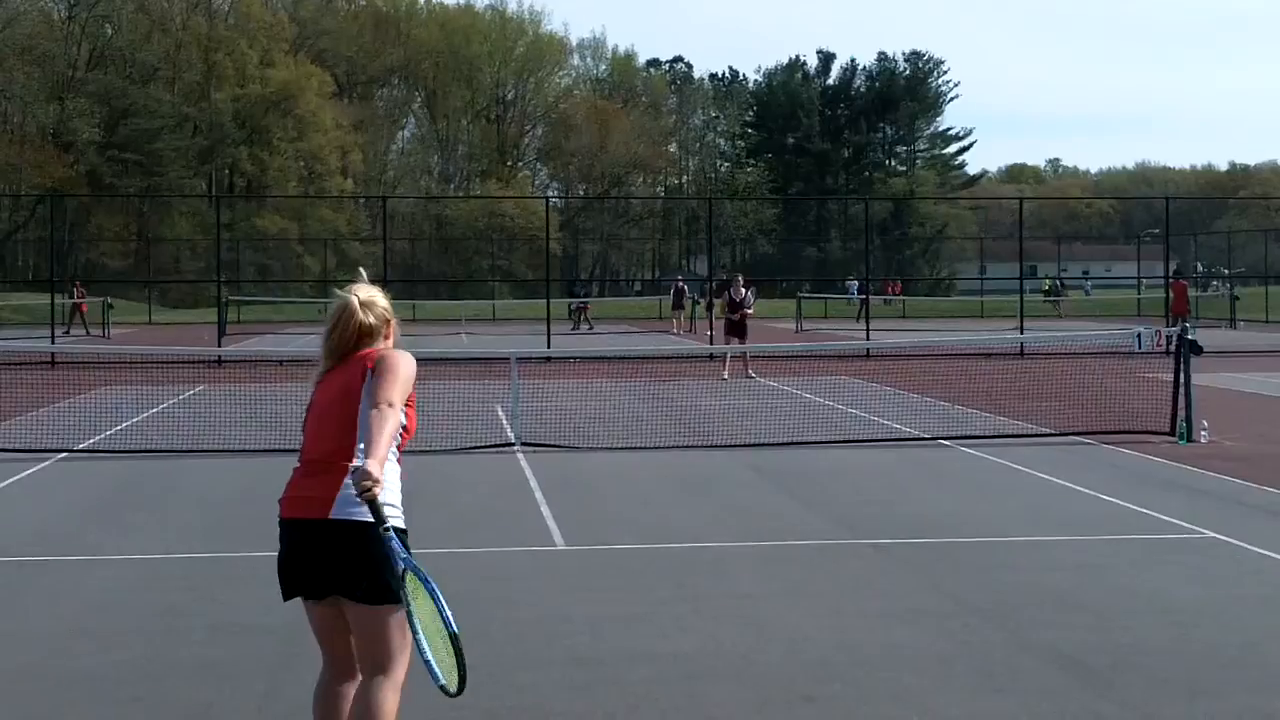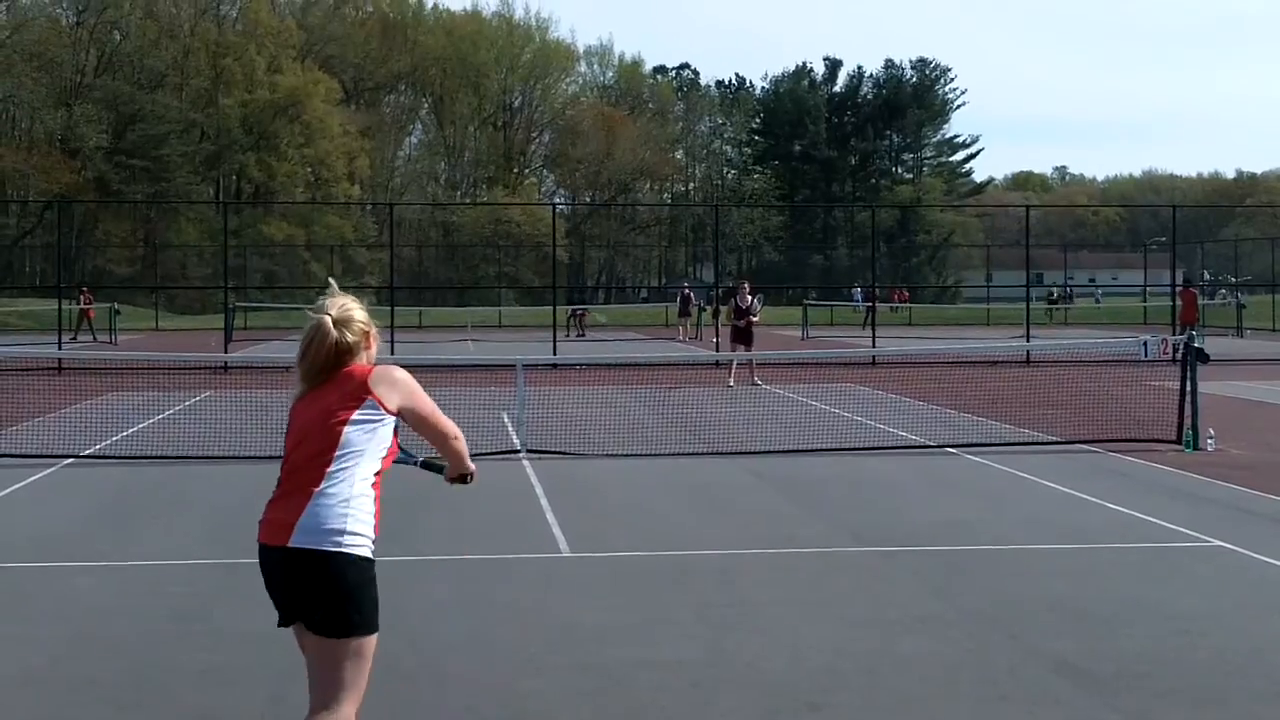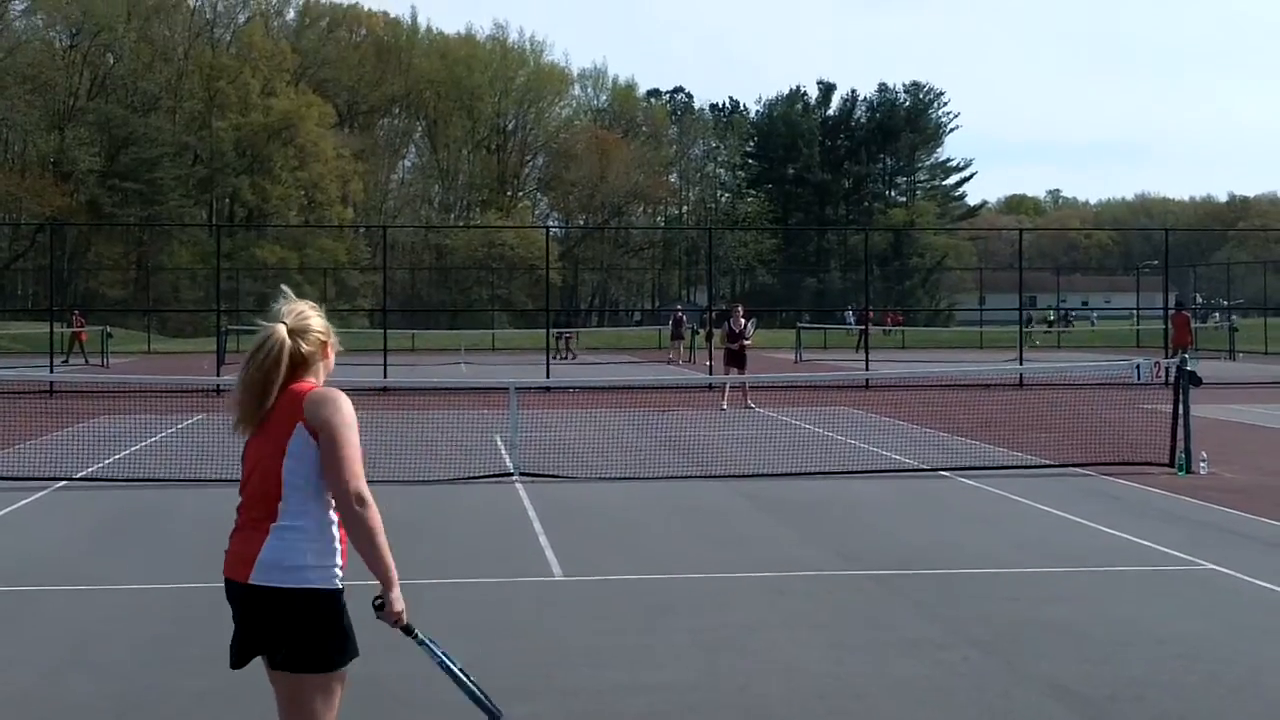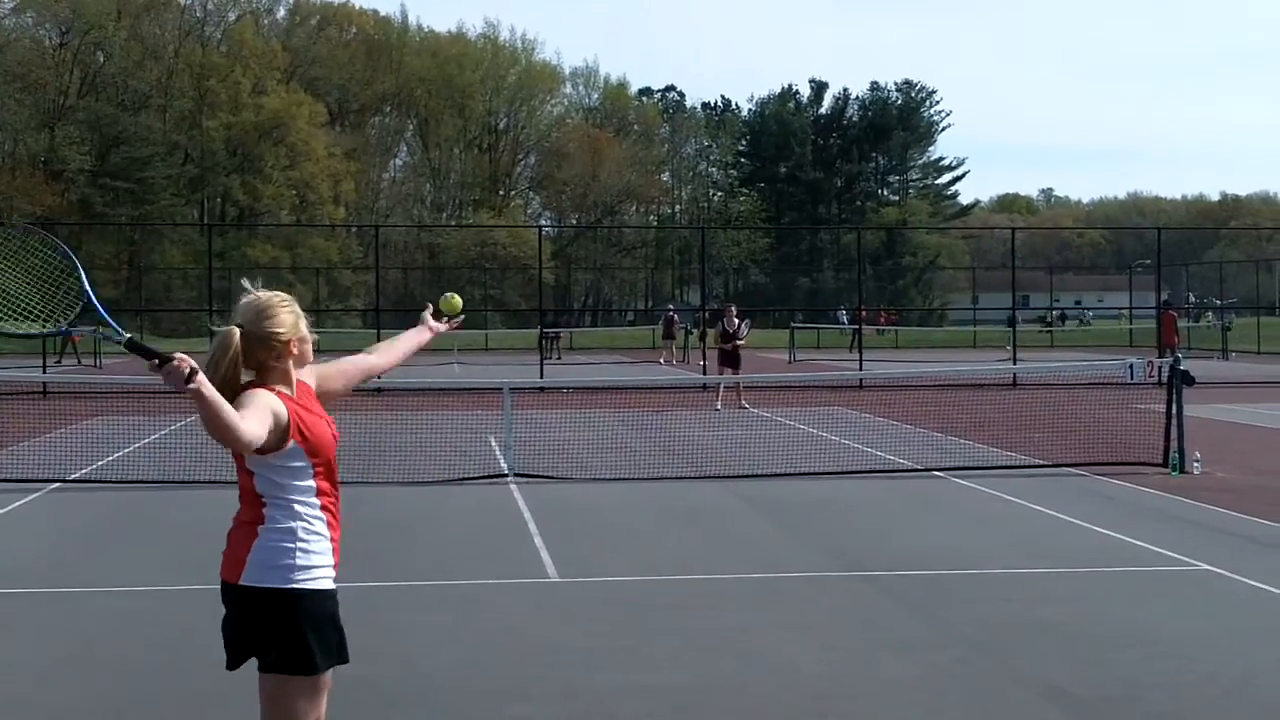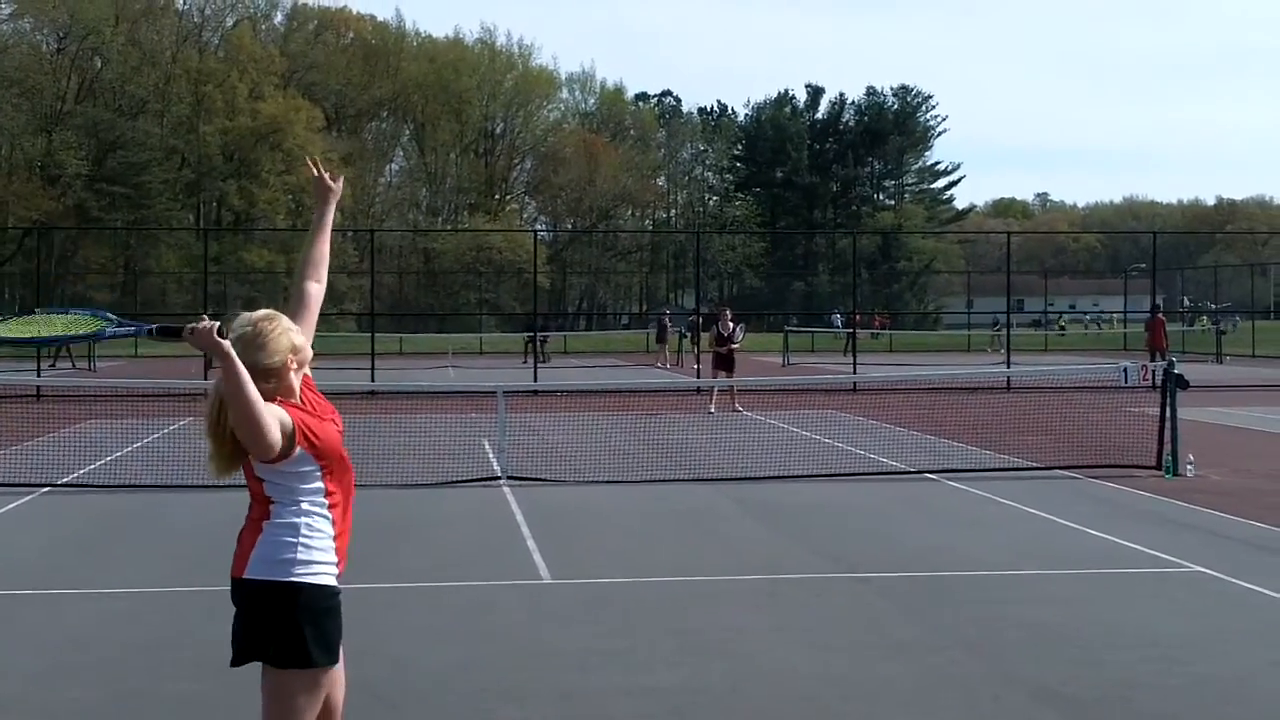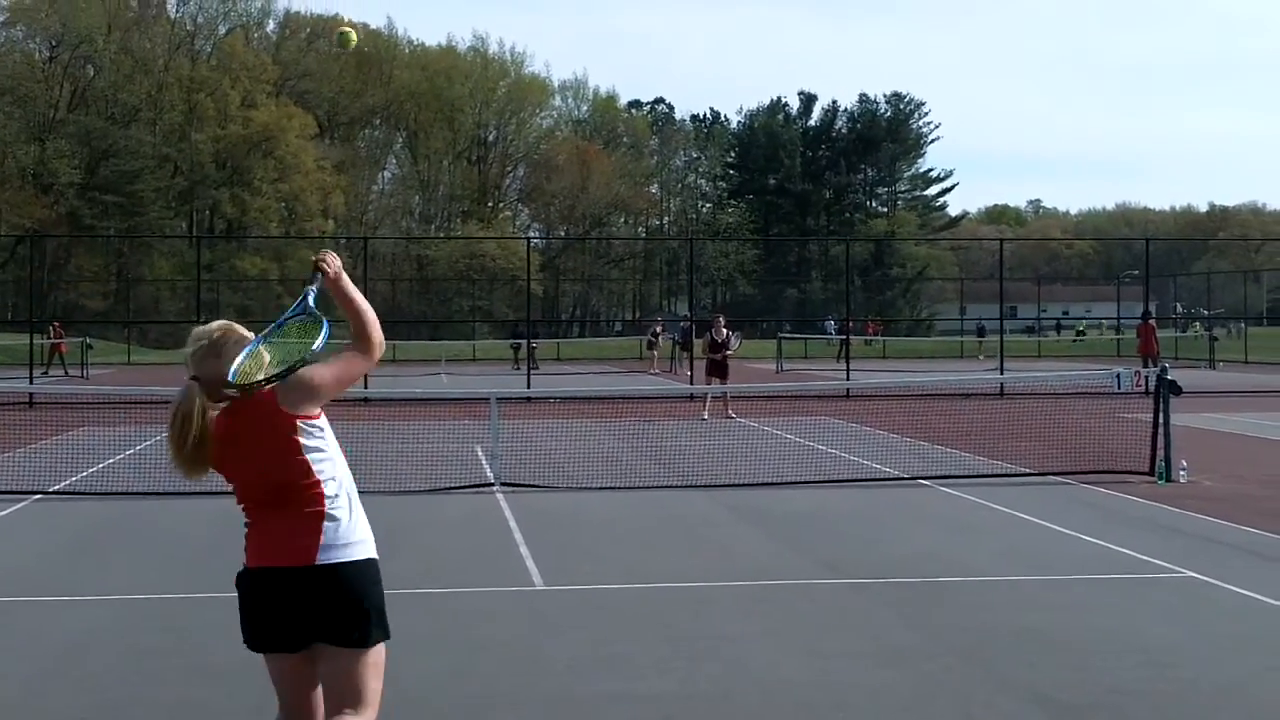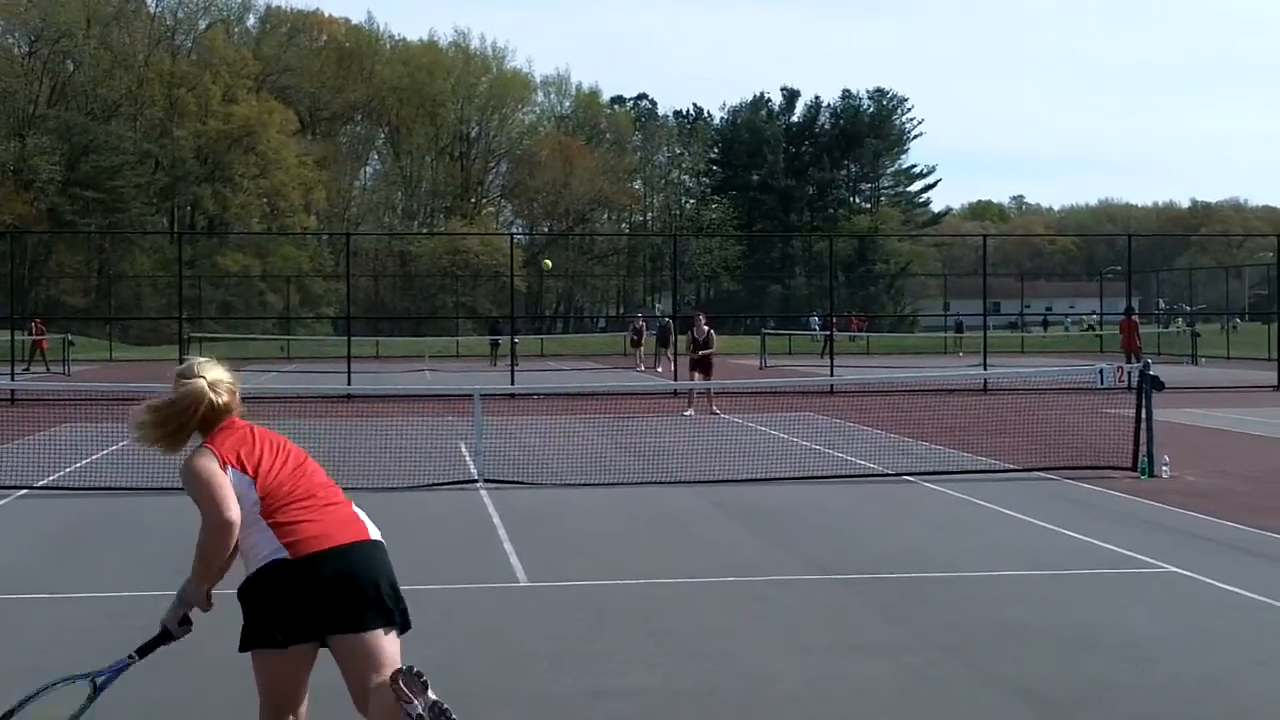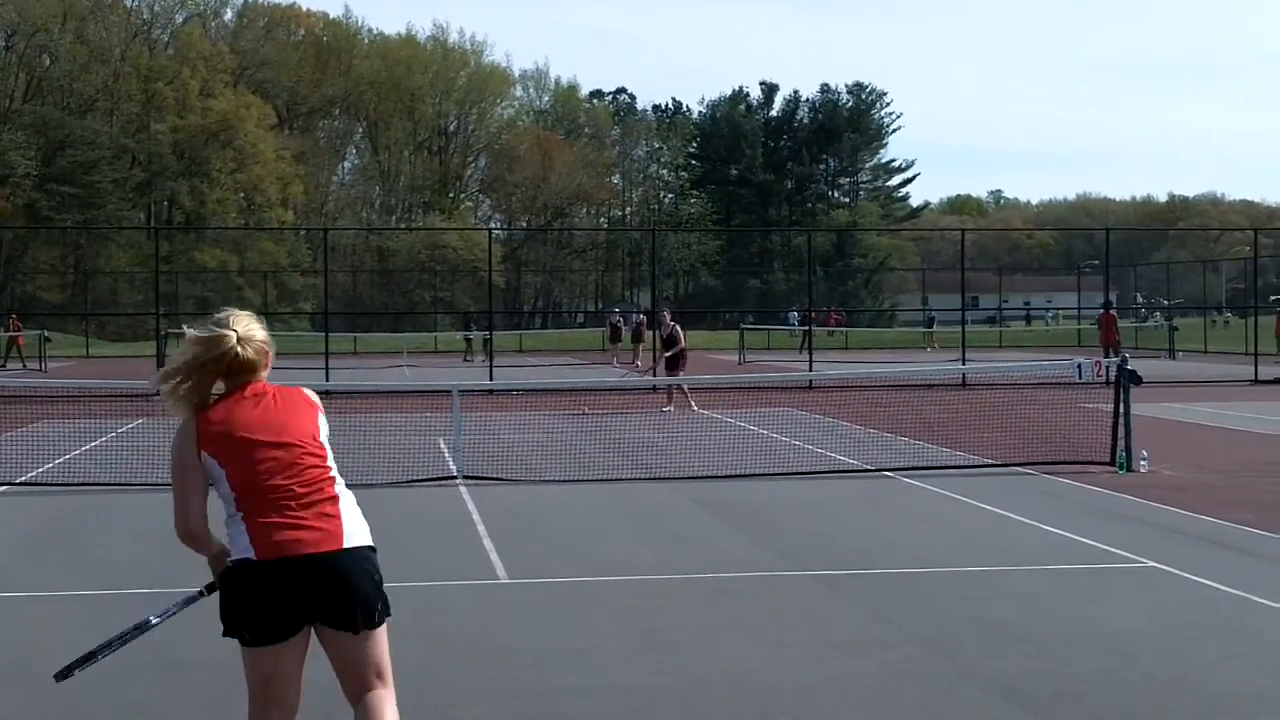
dt=0.4s
person 1, frame 1
left shoulder: (330, 375)
right shoulder: (394, 361)
right elbow: (384, 408)
right wrist: (374, 462)
left hip: (302, 520)
right hip: (360, 522)
left knee: (341, 667)
right knee: (387, 671)
person 1, frame 2
left shoulder: (310, 394)
right shoulder: (388, 380)
right elbow: (449, 437)
right wrist: (462, 463)
left hip: (281, 545)
right hip: (332, 546)
person 1, frame 3
left shoulder: (269, 406)
right shoulder: (326, 402)
right elbow: (355, 499)
right wrist: (390, 584)
left hip: (255, 577)
right hip: (296, 580)
person 1, frame 4
left shoulder: (298, 388)
right shoulder: (266, 403)
left elbow: (364, 362)
right elbow: (239, 434)
left wrist: (423, 331)
right wrist: (197, 386)
left hip: (287, 579)
right hip: (285, 582)
person 1, frame 5
left shoulder: (294, 386)
right shoulder: (277, 418)
left elbow: (311, 284)
right elbow: (259, 437)
left wrist: (326, 207)
right wrist: (224, 355)
left hip: (293, 577)
right hip: (292, 581)
person 1, frame 6
left shoulder: (214, 439)
right shoulder: (288, 399)
right elbow: (370, 347)
right wrist: (340, 282)
left hip: (268, 578)
right hip: (338, 568)
person 1, frame 7
left shoulder: (203, 461)
right shoulder: (269, 439)
left elbow: (224, 522)
left wrist: (197, 587)
right wrist: (191, 593)
left hip: (286, 576)
right hip: (360, 556)
person 1, frame 8
left shoulder: (196, 430)
right shoulder: (307, 400)
left elbow: (191, 528)
left wrist: (217, 554)
left hip: (266, 571)
right hip: (345, 555)
